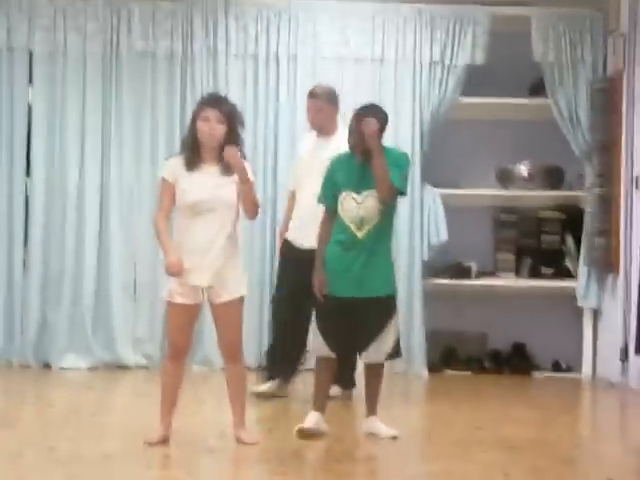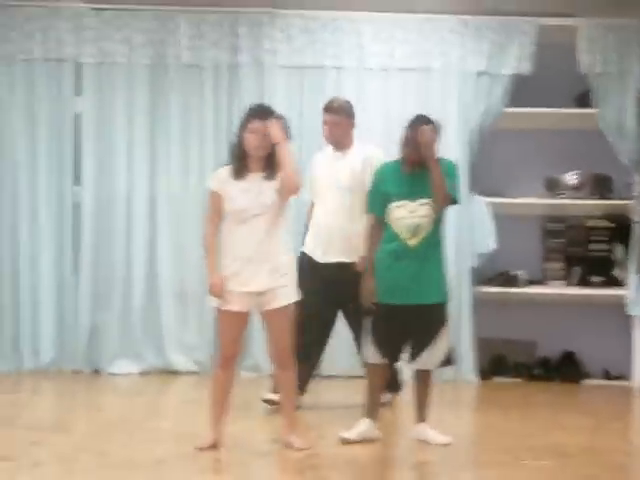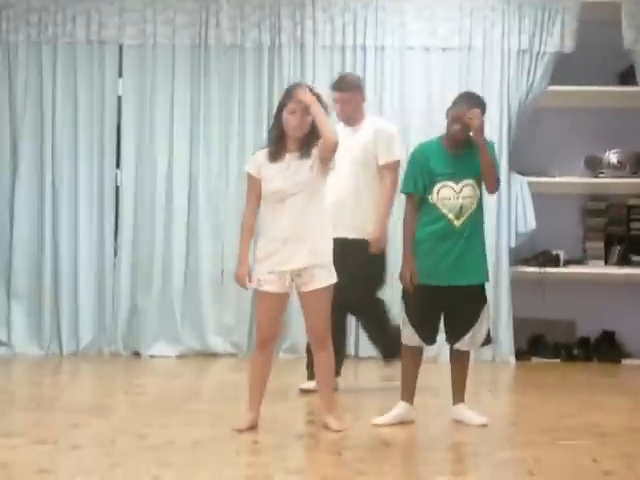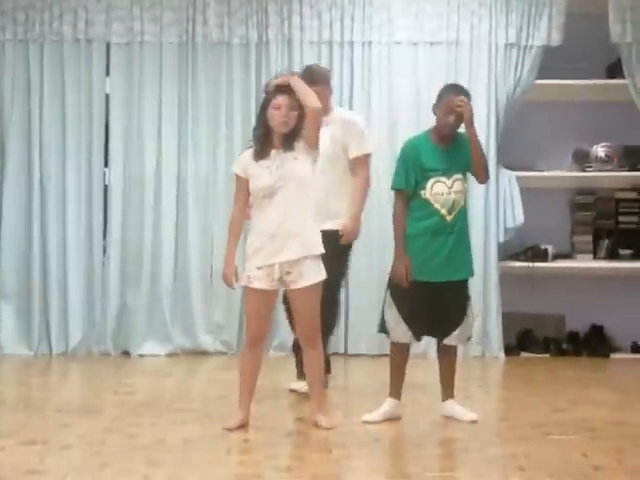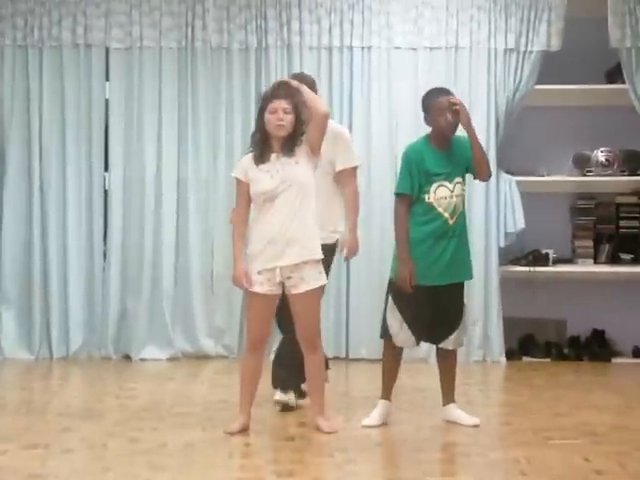
dt=0.2s
person 1, frame 1
left shoulder: (238, 168)
right shoulder: (176, 167)
left elbow: (252, 213)
right elbow: (161, 215)
left wrist: (242, 174)
right wrist: (169, 251)
left hip: (226, 271)
right hip: (186, 270)
left knee: (233, 351)
right knee: (176, 350)
left ankle: (240, 424)
right ankle: (165, 425)
person 1, frame 2
left shoulder: (279, 176)
right shoulder: (224, 177)
left elbow: (292, 188)
right elbow: (212, 227)
left wrist: (281, 144)
right wrist: (213, 271)
left hip: (275, 277)
right hip: (235, 277)
left knee: (283, 356)
right knee: (226, 356)
left ankle: (290, 429)
right ankle: (215, 430)
person 1, frame 3
left shoulder: (318, 155)
right shoulder: (262, 160)
left elbow: (332, 140)
right elbow: (251, 212)
left wrist: (313, 101)
right wrist: (242, 257)
left hip: (314, 257)
right hip: (272, 259)
left knee: (321, 338)
right knee: (264, 338)
left ankle: (328, 411)
right ankle: (253, 412)
person 1, frame 4
left shoulder: (305, 148)
right shoulder: (249, 159)
left elbow: (316, 108)
right elbow: (239, 211)
left wrist: (292, 79)
right wrist: (229, 257)
left hip: (302, 254)
right hip: (261, 256)
left knee: (310, 336)
right knee: (254, 337)
left ankle: (319, 409)
right ankle: (243, 410)
person 1, frame 5
left shoulder: (306, 153)
right shoulder: (248, 164)
left elbow: (322, 112)
right elbow: (240, 215)
left wrist: (297, 86)
right wrist: (238, 259)
left hip: (303, 258)
right hip: (262, 260)
left knee: (310, 341)
right knee: (255, 342)
left ankle: (319, 413)
right ankle: (244, 414)
person 2, frame 1
left shoulder: (396, 159)
right shoulder: (338, 164)
left elbow: (385, 196)
right elbow: (328, 218)
left wrist: (373, 147)
right wrist: (318, 265)
left hip: (375, 276)
right hip: (337, 273)
left knee: (375, 350)
right knee: (326, 346)
left ankle: (371, 417)
right ankle: (317, 414)
person 2, frame 2
left shoulder: (444, 169)
right shoulder: (385, 173)
left elbow: (441, 203)
right elbow: (376, 226)
left wrist: (430, 156)
right wrist: (369, 274)
left hip: (427, 283)
right hip: (388, 281)
left knee: (427, 356)
right knee: (378, 353)
left ankle: (422, 423)
right ankle: (369, 421)
person 2, frame 3
left shoulder: (483, 149)
right shoulder: (424, 153)
left elbow: (492, 186)
right elbow: (411, 207)
left wrist: (478, 137)
right wrist: (407, 257)
left hip: (467, 264)
right hip: (427, 263)
left knee: (464, 337)
right knee: (414, 335)
left ankle: (459, 404)
right ankle: (406, 404)
person 2, frame 4
left shoulder: (466, 144)
right shoulder: (414, 148)
left elbow: (482, 177)
right elbow: (400, 203)
left wrist: (471, 128)
right wrist: (400, 254)
left hip: (454, 259)
right hip: (416, 258)
left knee: (450, 332)
right knee: (401, 331)
left ankle: (448, 400)
right ankle: (393, 400)
person 2, frame 5
left shoulder: (462, 146)
right shoulder: (415, 153)
left elbow: (485, 174)
right elbow: (402, 208)
left wrist: (470, 128)
right wrist: (404, 259)
left hip: (452, 262)
right hip: (417, 262)
left knee: (449, 336)
right knee: (397, 334)
left ankle: (449, 404)
right ankle: (384, 403)
person 3, frame 1
left shoulder: (351, 144)
right shoulder: (305, 144)
right wrist: (283, 231)
right hip: (297, 243)
right knee: (285, 309)
left ankle: (343, 380)
right ankle: (279, 375)
person 3, frame 2
left shoulder: (369, 157)
right shoulder: (320, 159)
left wrist: (369, 252)
right wrist: (310, 241)
left hip: (354, 260)
right hip: (315, 256)
left knee: (366, 327)
right knee: (308, 326)
left ankle: (388, 384)
right ankle: (292, 387)
person 3, frame 3
left shoulder: (382, 131)
right shoulder: (333, 134)
left elbow: (390, 180)
left wrist: (380, 226)
left hip: (364, 237)
right hip: (330, 235)
left knee: (362, 302)
right knee: (327, 307)
left ankle: (396, 351)
person 3, frame 4
left shoulder: (348, 123)
left elbow: (361, 173)
left wrist: (354, 217)
left hip: (334, 228)
left knee: (322, 296)
right ankle: (308, 367)
person 3, frame 5
left shoulder: (334, 134)
left elbow: (348, 185)
left wrist: (351, 231)
left hip: (319, 238)
right knee: (285, 309)
left ankle: (288, 382)
